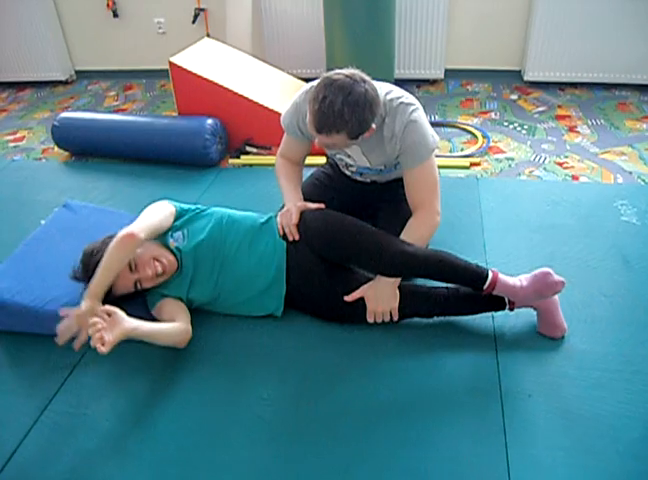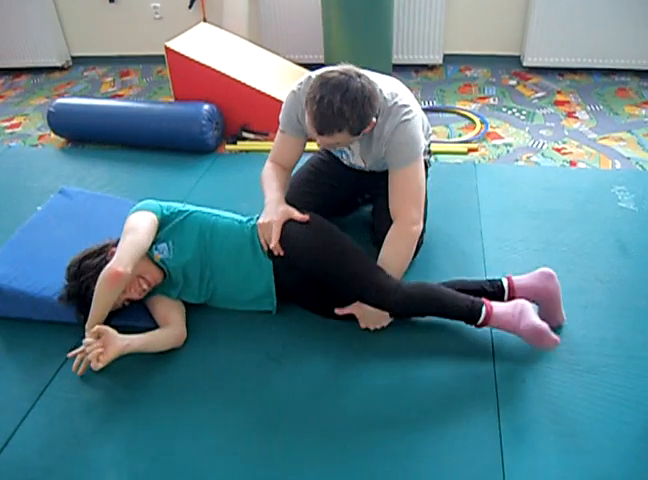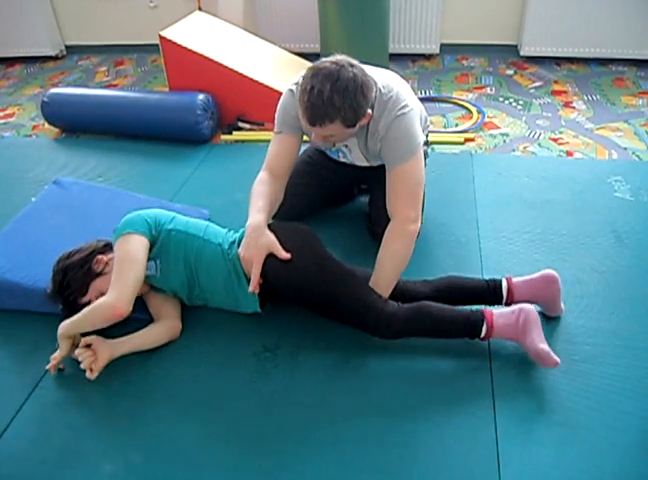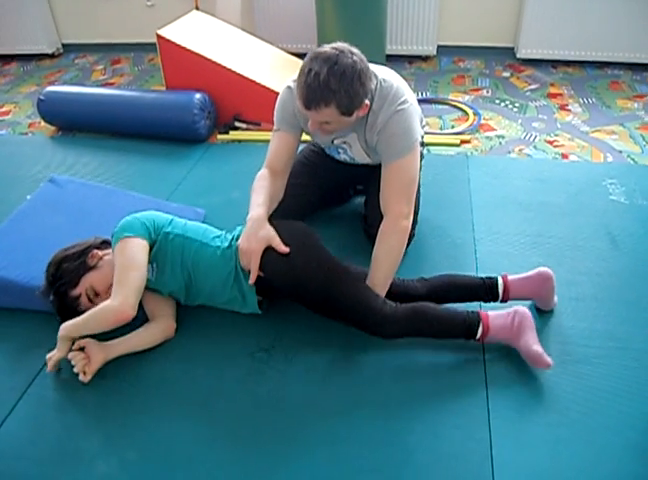
dt=0.5s
person 1, frame 1
left shoulder: (167, 213)
right shoulder: (162, 295)
left elbow: (128, 235)
right elbow: (180, 333)
left wrist: (87, 302)
right wrist: (124, 326)
left hip: (297, 241)
right hip: (298, 294)
left knee: (401, 258)
right knee: (413, 303)
left ankle: (510, 285)
right ankle: (518, 303)
person 1, frame 2
left shoulder: (145, 213)
right shoulder: (161, 289)
left elbow: (118, 270)
right elbow: (175, 332)
left wrist: (91, 324)
right wrist: (118, 343)
left hip: (287, 244)
right hip: (285, 290)
left knee: (390, 294)
right knee: (401, 304)
left ankle: (504, 312)
right ankle: (520, 286)
person 1, frame 3
left shoulder: (133, 227)
right shoulder: (150, 284)
left elbow: (118, 304)
right elbow: (170, 324)
left wrist: (69, 328)
right wrist: (109, 348)
left hip: (276, 258)
right hip: (270, 287)
left knee: (385, 319)
right knee: (407, 292)
left ankle: (509, 321)
right ankle: (521, 287)
person 1, frame 4
left shoulder: (131, 229)
right shoulder: (147, 281)
left elbow: (121, 309)
right elbow: (164, 325)
left wrist: (69, 330)
right wrist: (104, 350)
left hip: (274, 257)
right hip: (269, 292)
left knee: (384, 317)
right knee: (402, 292)
left ankle: (504, 324)
right ankle: (513, 285)
person 2, frame 1
left shoulder: (406, 121)
right shoulder: (306, 103)
left elbow: (428, 212)
right elbow: (287, 158)
left wrist: (387, 281)
right wrist: (293, 201)
left hip: (397, 180)
right hip: (343, 174)
right knee: (286, 231)
left ankle: (376, 217)
right ankle: (360, 214)
person 2, frame 2
left shoulder: (401, 119)
right shoulder: (301, 95)
left elbow: (409, 222)
right elbow: (277, 164)
right wrist: (274, 202)
left hip: (401, 162)
right hip: (340, 160)
left knee: (404, 248)
right knee: (286, 221)
left ankle: (375, 198)
right ankle: (361, 196)
person 2, frame 3
left shoulder: (397, 115)
right shoulder: (296, 97)
left elbow: (407, 221)
right elbow: (272, 173)
right wrist: (256, 225)
left hip: (398, 154)
right hip: (334, 156)
left knee: (390, 230)
right knee: (282, 207)
left ankle: (372, 190)
right ankle: (355, 187)
person 2, frame 4
left shoulder: (396, 110)
right shoulder: (295, 94)
left elbow: (398, 216)
right elbow: (273, 170)
right wrist: (256, 218)
left hip: (387, 157)
right hip: (332, 152)
left knee: (395, 236)
right knee: (280, 206)
left ankle: (368, 189)
right ankle: (351, 188)
